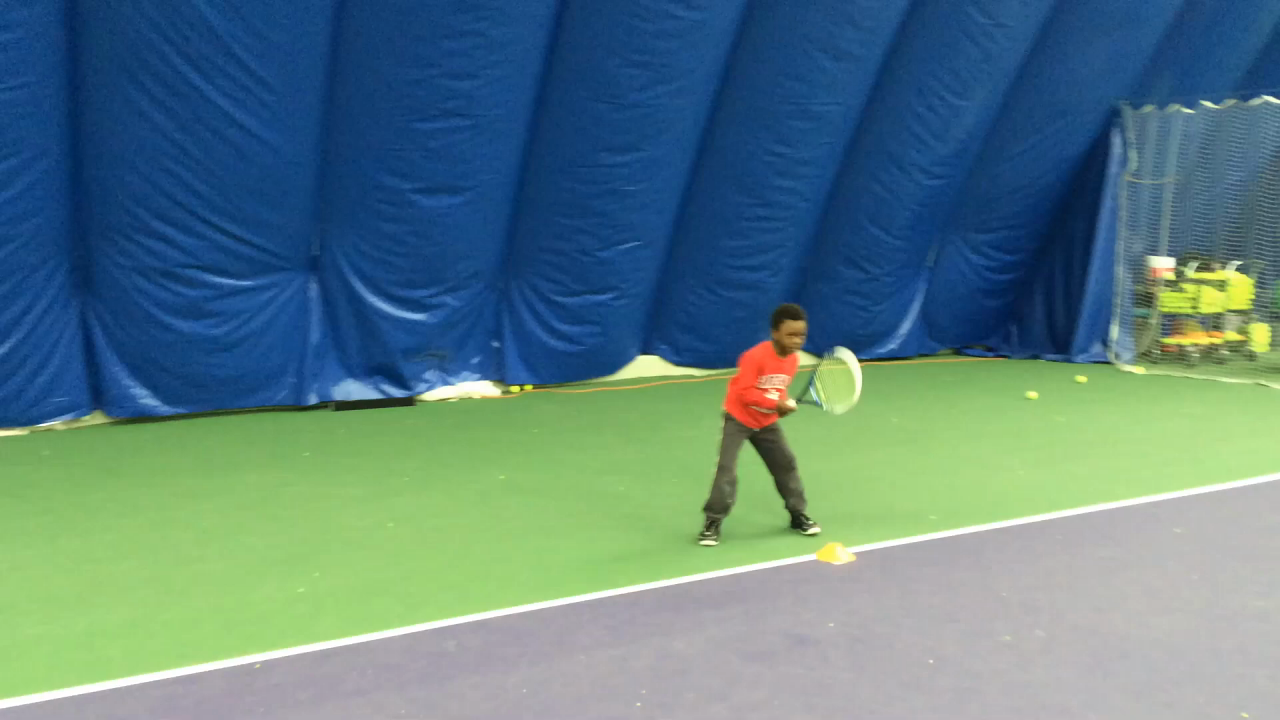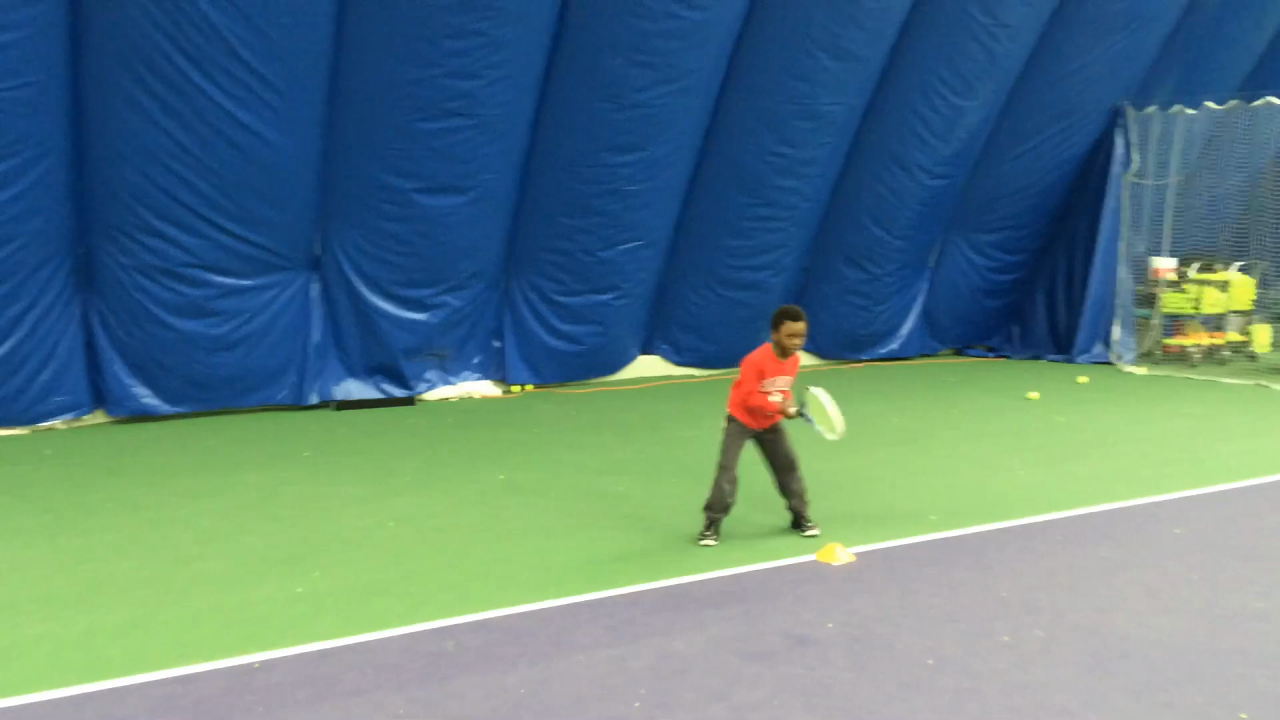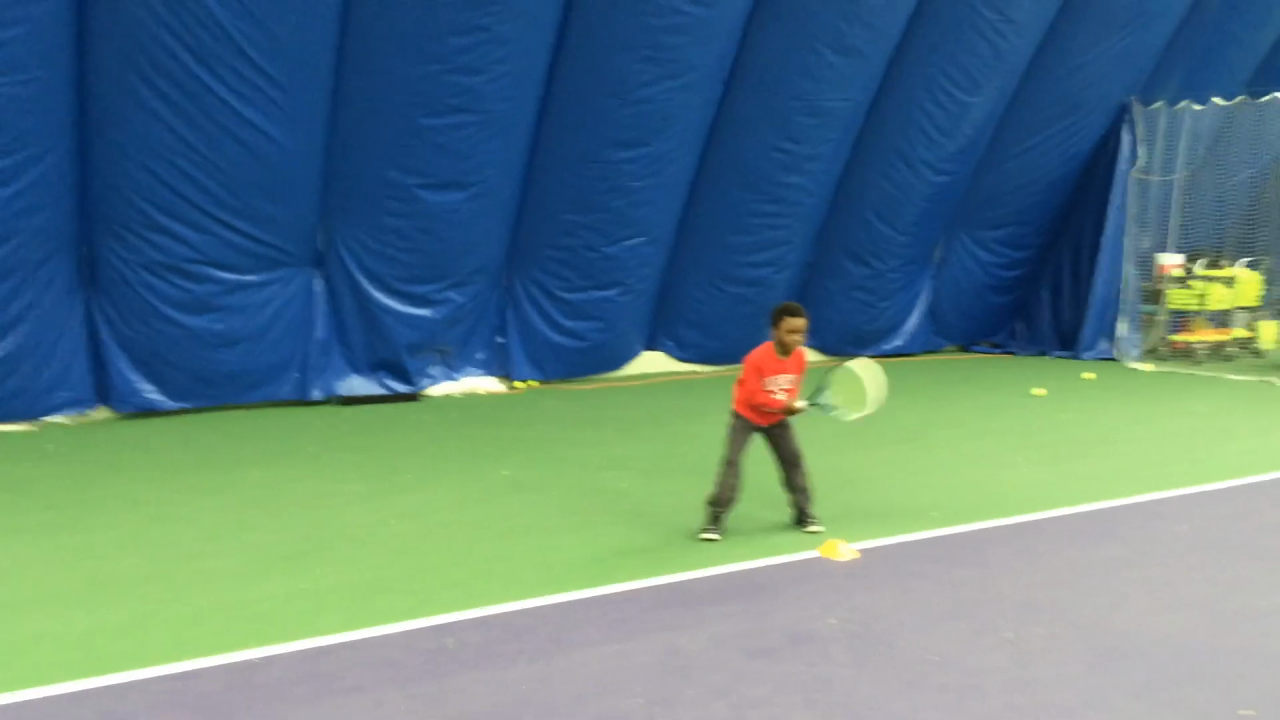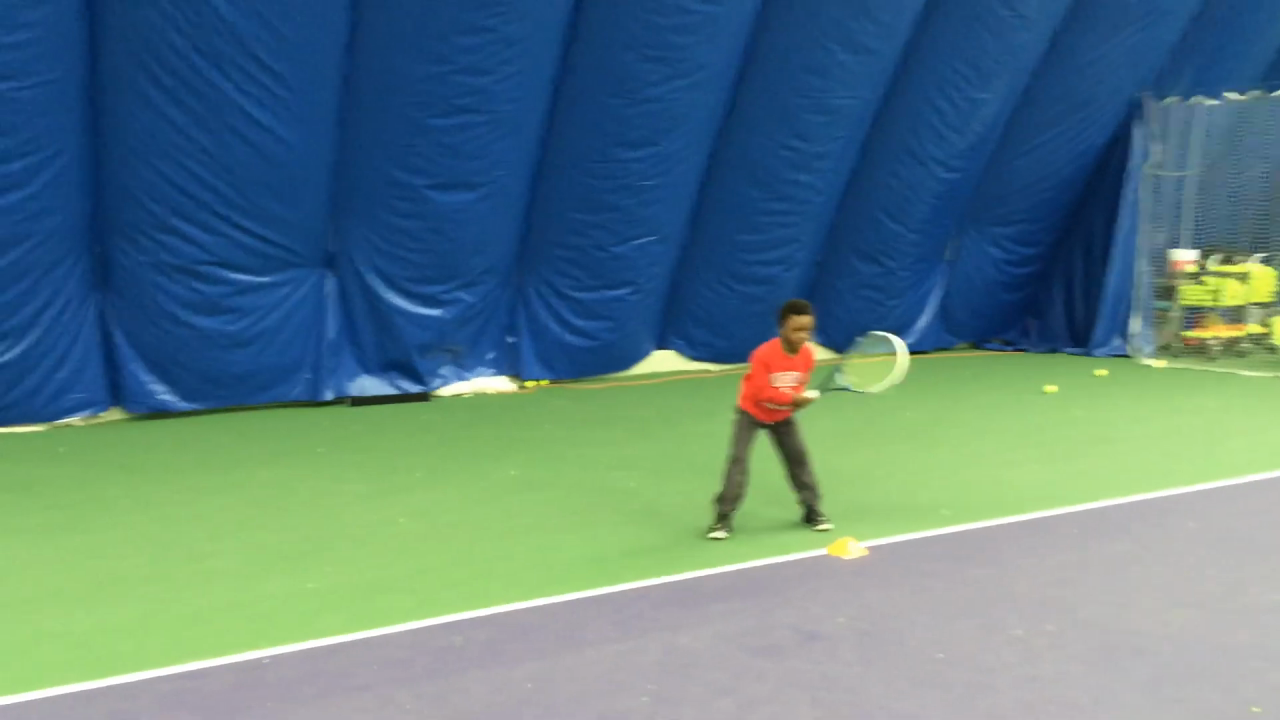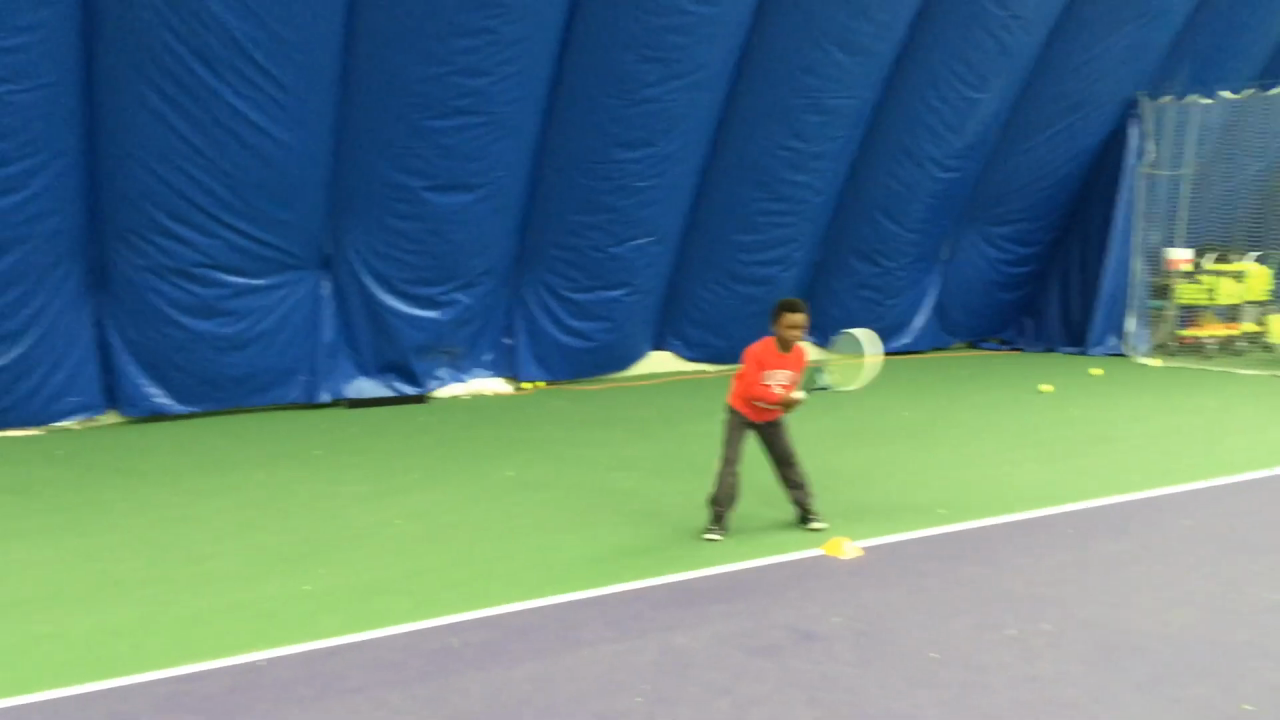
dt=0.1s
person 1, frame 1
left shoulder: (792, 359)
right shoulder: (755, 357)
right elbow: (745, 392)
left wrist: (786, 403)
right wrist: (776, 403)
left hip: (767, 421)
right hip: (739, 419)
left knee: (786, 463)
right knee: (726, 468)
left ankle: (798, 514)
right ankle: (713, 522)
person 1, frame 2
left shoulder: (794, 359)
right shoulder: (756, 360)
right elbow: (747, 396)
left wrist: (788, 406)
right wrist: (779, 408)
left hip: (770, 422)
right hip: (741, 420)
left knee: (788, 463)
right knee: (727, 468)
left ankle: (800, 515)
right ankle: (712, 522)
person 1, frame 3
left shoulder: (799, 357)
right shoulder: (756, 358)
left elbow: (793, 387)
right elbow: (752, 396)
left wrist: (794, 403)
right wrist: (783, 404)
left hip: (777, 418)
right hip: (746, 416)
left knee: (793, 459)
right knee: (732, 462)
left ankle: (803, 511)
right ankle: (716, 516)
person 1, frame 4
left shoulder: (806, 355)
right shoulder: (763, 354)
left elbow: (799, 384)
right elbow: (759, 390)
left wrist: (802, 398)
right wrist: (791, 398)
left hip: (782, 415)
right hip: (751, 412)
left knee: (798, 457)
right knee: (738, 460)
left ankle: (812, 508)
right ankle: (724, 514)
person 1, frame 5
left shoulder: (798, 354)
right shoulder: (756, 352)
left elbow: (791, 383)
right elbow: (750, 389)
left wrist: (791, 398)
right wrist: (780, 398)
left hip: (772, 415)
right hip: (742, 412)
left knee: (787, 458)
right knee: (729, 461)
left ankle: (805, 508)
right ankle: (718, 517)
